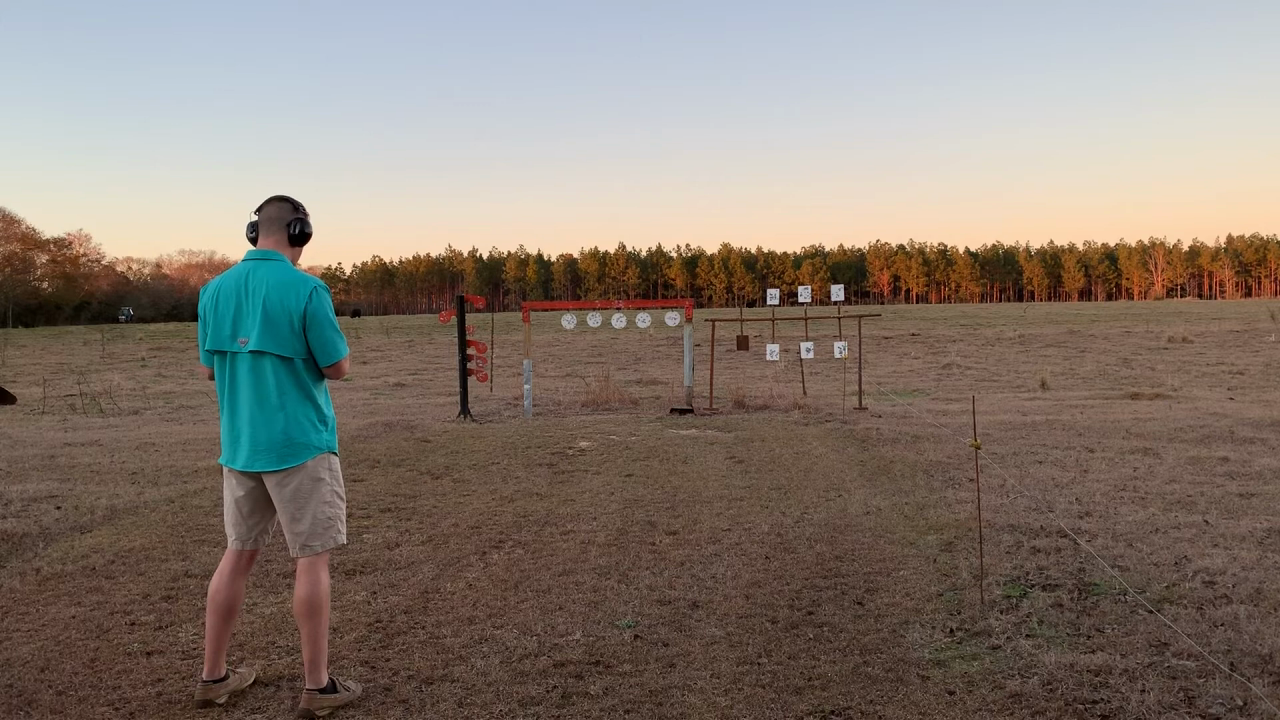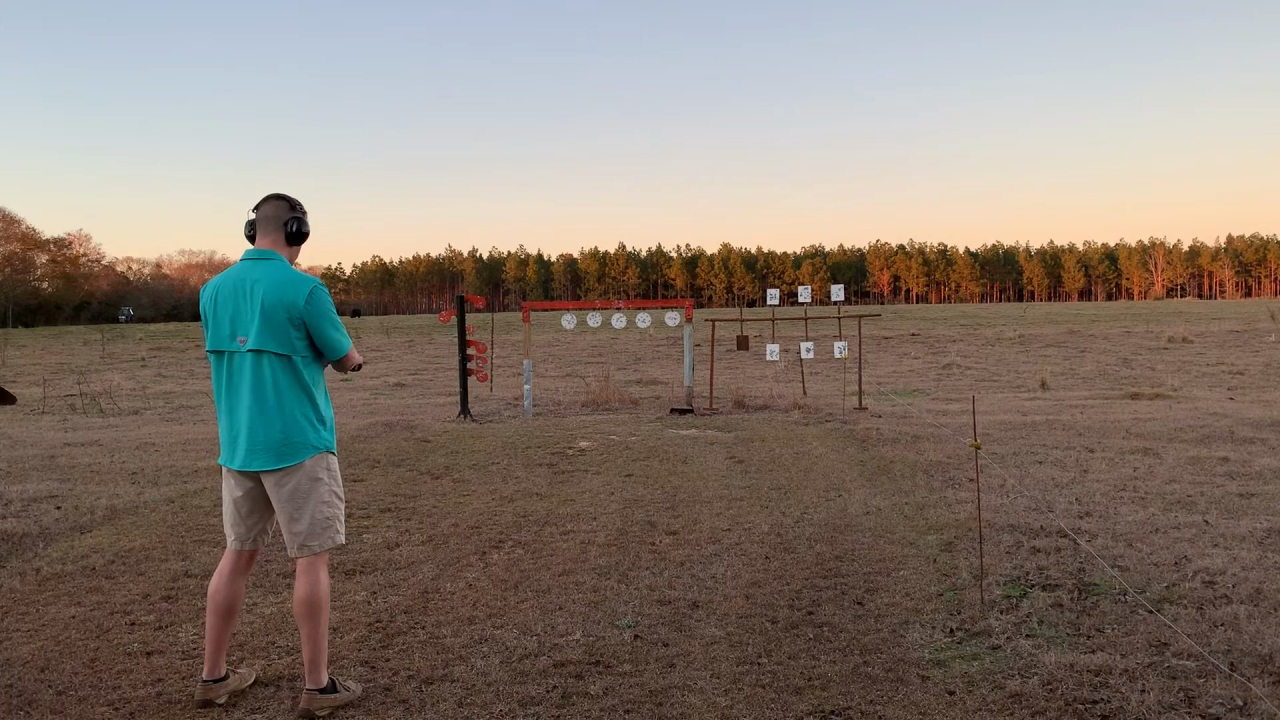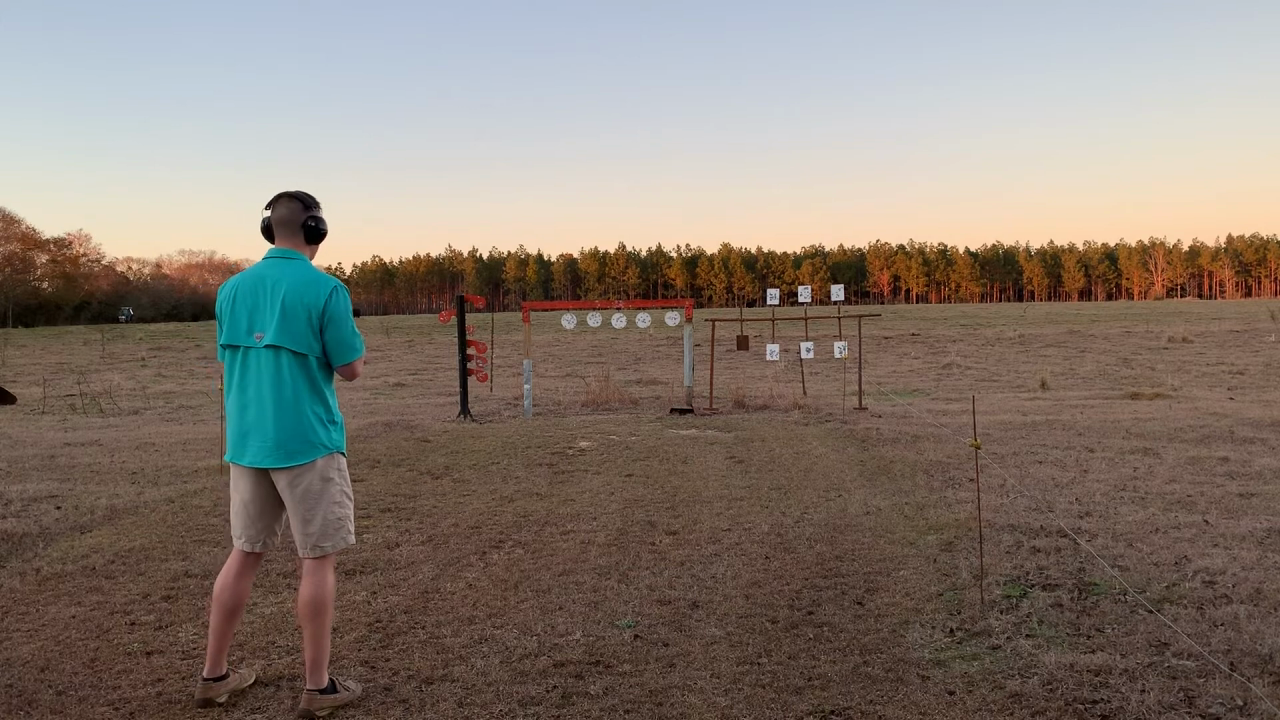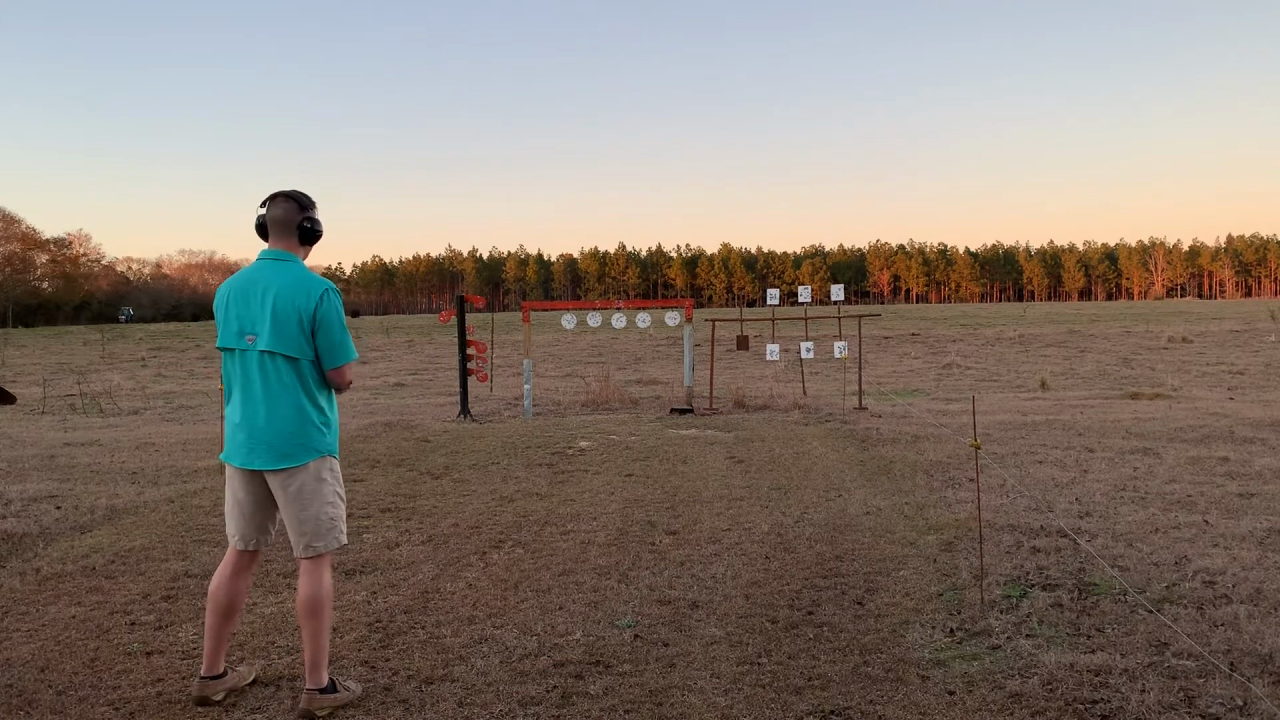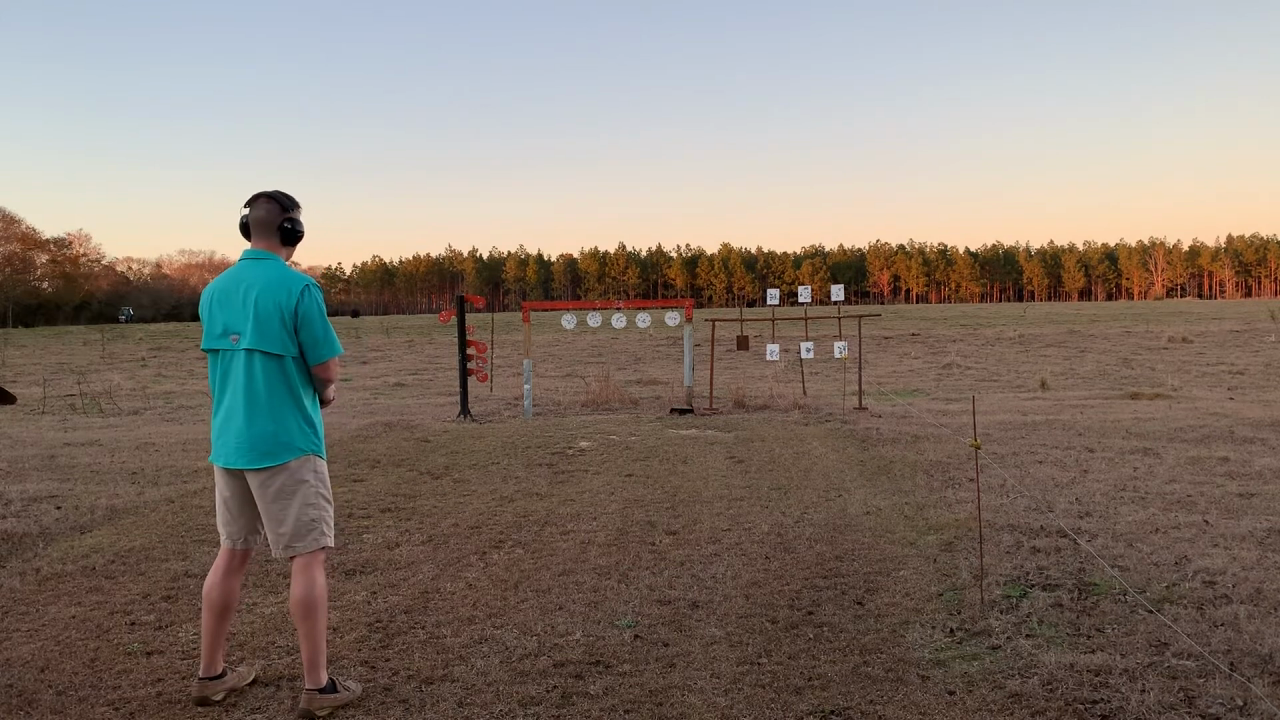
dt=0.5s
person 1, frame 1
left shoulder: (214, 290)
right shoulder: (306, 289)
left elbow: (210, 368)
right elbow: (337, 368)
right wrist: (324, 353)
left hip: (240, 446)
right hip: (300, 445)
left knee: (238, 553)
right knee: (312, 558)
left ankle: (213, 676)
person 1, frame 2
left shoulder: (213, 289)
right shoulder: (303, 288)
right elbow: (344, 361)
right wrist: (353, 356)
left hip: (238, 445)
right hip: (297, 444)
left knee: (238, 553)
right knee: (311, 558)
left ankle: (213, 676)
person 1, frame 3
left shoulder: (232, 288)
right shoulder: (326, 288)
left elbow: (229, 359)
right elbow: (350, 370)
right wrist: (352, 343)
left hip: (247, 443)
right hip: (308, 444)
left knee: (245, 553)
right knee: (317, 560)
left ankle: (214, 675)
person 1, frame 4
left shoulder: (229, 289)
right shoulder: (316, 290)
right elbow: (341, 375)
right wrist: (329, 379)
left hip: (244, 444)
right hip: (302, 445)
left knee: (240, 554)
right knee: (315, 560)
left ankle: (212, 674)
person 1, frame 5
left shoulder: (214, 290)
right shoulder: (298, 287)
right elbow: (326, 369)
right wrist: (323, 390)
left hip: (231, 443)
right hip: (288, 443)
left knee: (232, 553)
right knee: (307, 558)
left ankle: (211, 674)
